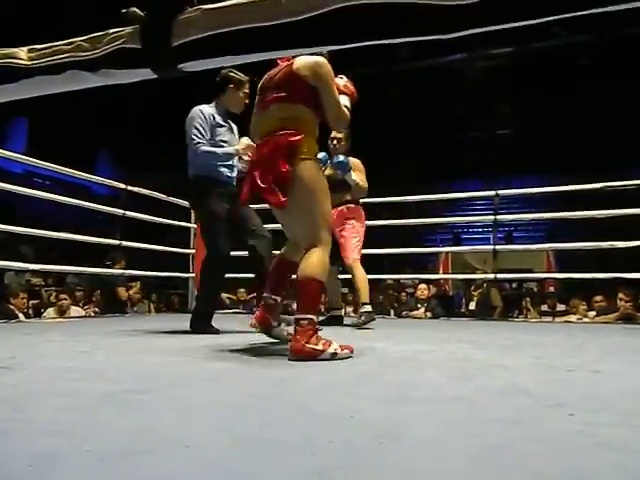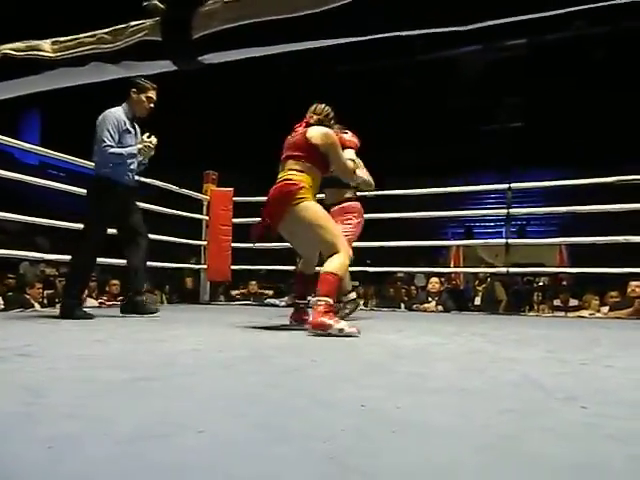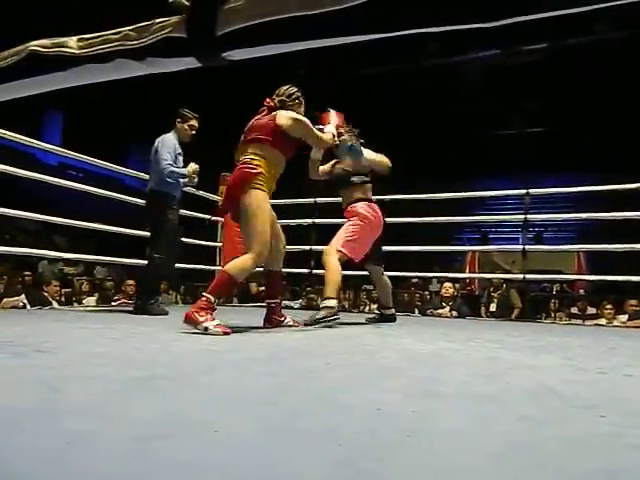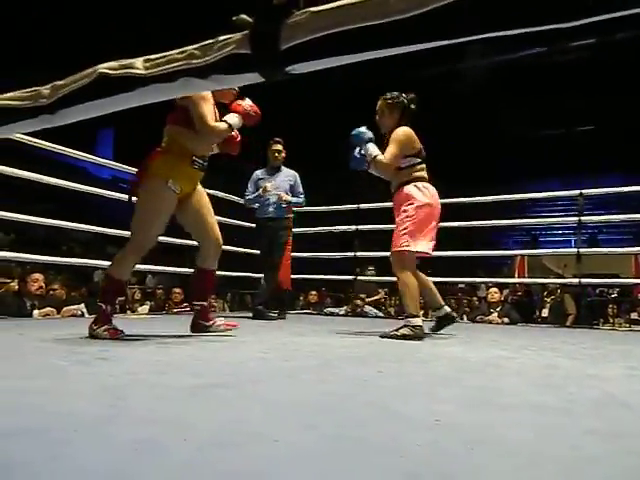
dt=1s
person 1, frame 1
left shoulder: (269, 78)
right shoulder: (316, 63)
left elbow: (257, 132)
right elbow: (339, 123)
right wrist: (345, 96)
left hip: (265, 160)
right hip: (295, 156)
left knee: (299, 239)
right knee: (317, 241)
left ankle: (268, 312)
right ankle: (304, 335)
person 1, frame 2
left shoulder: (293, 137)
right shoulder: (325, 134)
right elbow: (348, 175)
right wrist: (349, 148)
left hip: (279, 200)
right hip: (296, 198)
left knee: (310, 255)
right knee: (341, 251)
left ankle: (300, 307)
right ankle: (323, 314)
person 1, frame 3
left shoulder: (259, 119)
right shoulder: (293, 118)
right elbow: (324, 143)
right wrist: (332, 125)
left hip: (244, 185)
right hip: (252, 184)
left knee: (276, 248)
right knee: (257, 254)
left ankle: (275, 313)
right ankle: (202, 309)
person 1, frame 4
left shoulder: (205, 100)
right shoulder: (199, 92)
right elbow: (210, 131)
left wrist: (218, 146)
right wrist: (237, 116)
left hip: (187, 182)
right hip: (166, 175)
left knee: (213, 243)
right knee: (139, 245)
left ankle: (202, 316)
right ankle: (102, 319)
person 2, frame 1
left shoulder: (231, 125)
right shoulder: (202, 113)
right elbow: (198, 152)
left wrist: (244, 159)
right wrist: (235, 151)
left hip: (231, 191)
right hip: (209, 190)
left knee: (261, 240)
right knee: (219, 252)
right ankle: (201, 318)
person 2, frame 2
left shoulder: (135, 127)
right shoulder: (113, 116)
right elbow: (105, 153)
left wrist: (145, 155)
right wrist: (137, 150)
left hip: (126, 192)
right hip: (107, 189)
left knee: (138, 240)
right knee: (91, 243)
left ankle: (134, 298)
right ankle: (71, 303)
person 2, frame 3
left shoulder: (175, 145)
right shoulder: (168, 141)
right elbow: (164, 170)
left wrist: (187, 181)
right wrist: (186, 171)
left hip: (167, 202)
right hip: (163, 202)
left knee: (167, 251)
right knee: (161, 251)
left ankle: (149, 296)
right ankle: (144, 301)
person 2, frame 4
left shoulder: (292, 175)
right shoulder: (257, 175)
left elbow: (301, 200)
right elbow: (248, 200)
left wrist: (288, 199)
right wrist: (261, 193)
left hip: (282, 223)
right hip: (263, 223)
left knee: (275, 265)
right knee: (268, 265)
left ankle: (261, 306)
right ankle: (279, 305)
person 3, frame 1
left shoulder: (354, 163)
right shoulder: (324, 165)
left elbow: (362, 192)
left wrist: (348, 173)
left hip: (350, 215)
right hip: (330, 217)
left knee: (351, 261)
right knee: (329, 267)
left ankle: (366, 309)
person 3, frame 2
left shoulder: (350, 159)
left elbow: (370, 186)
left hip: (350, 211)
right hip: (334, 214)
left ankle: (349, 298)
right ankle: (338, 301)
person 3, frame 3
left shoulder: (355, 158)
right shoulder: (336, 164)
left elbow: (386, 165)
right elbow: (314, 174)
left wrist: (362, 153)
right wrist: (318, 148)
left hip: (363, 215)
right hip: (367, 217)
left knee: (330, 254)
right knee: (375, 270)
left ankle: (329, 307)
right ankle: (387, 311)
person 3, frame 4
left shoulder: (402, 133)
right shoulder: (394, 137)
left elbow: (388, 167)
right elbow: (390, 174)
left wrist: (368, 146)
right wrist: (366, 163)
left hip: (417, 198)
right hip: (411, 202)
left knee: (401, 260)
right knee: (406, 264)
left ankle: (414, 323)
right ankle: (443, 311)
